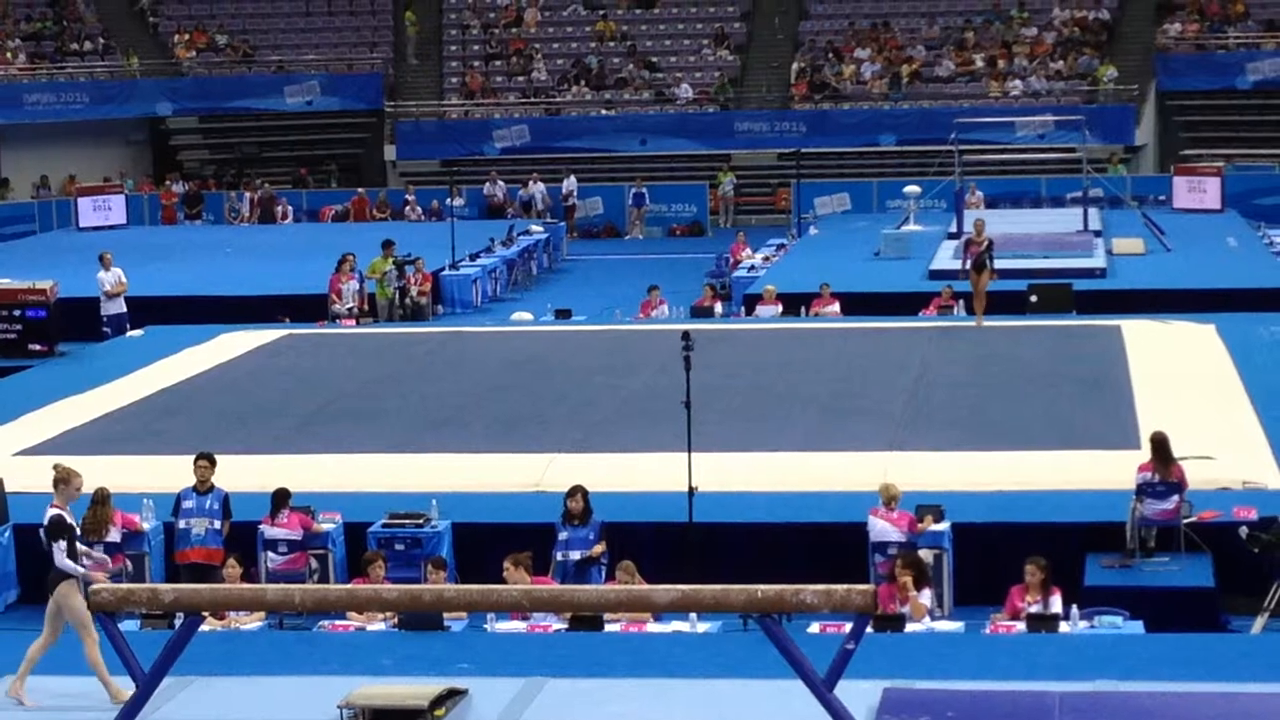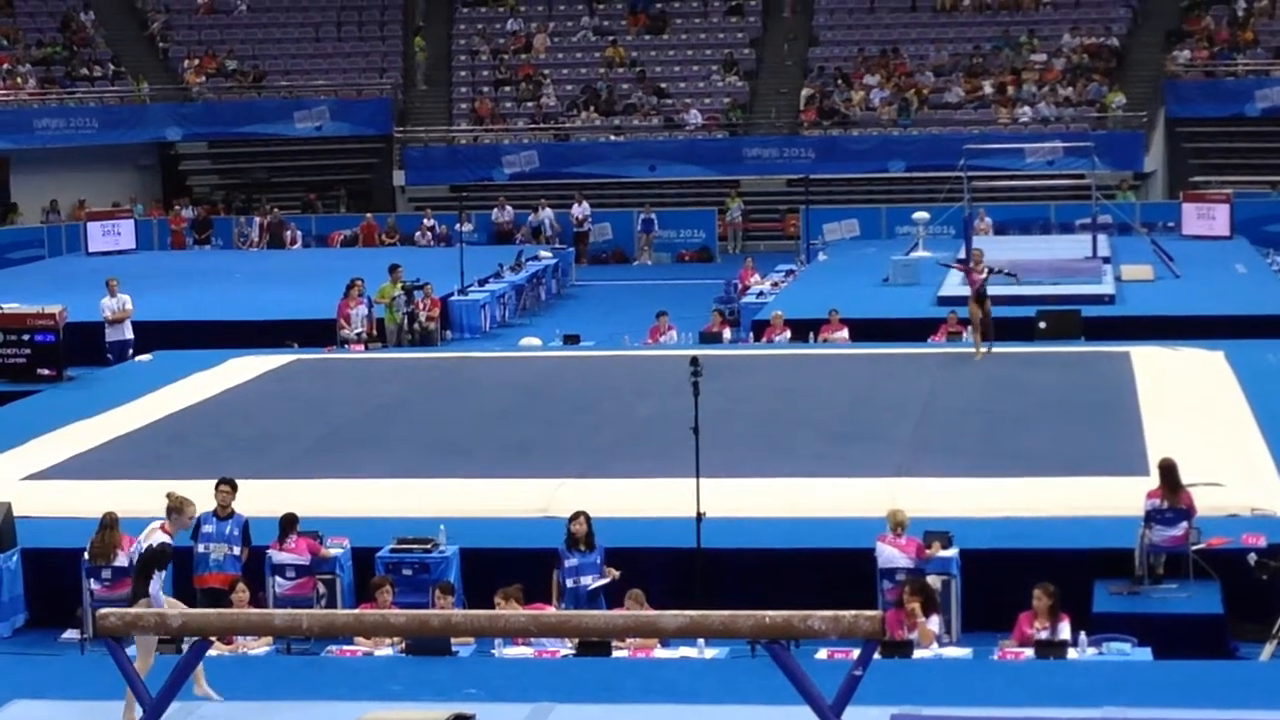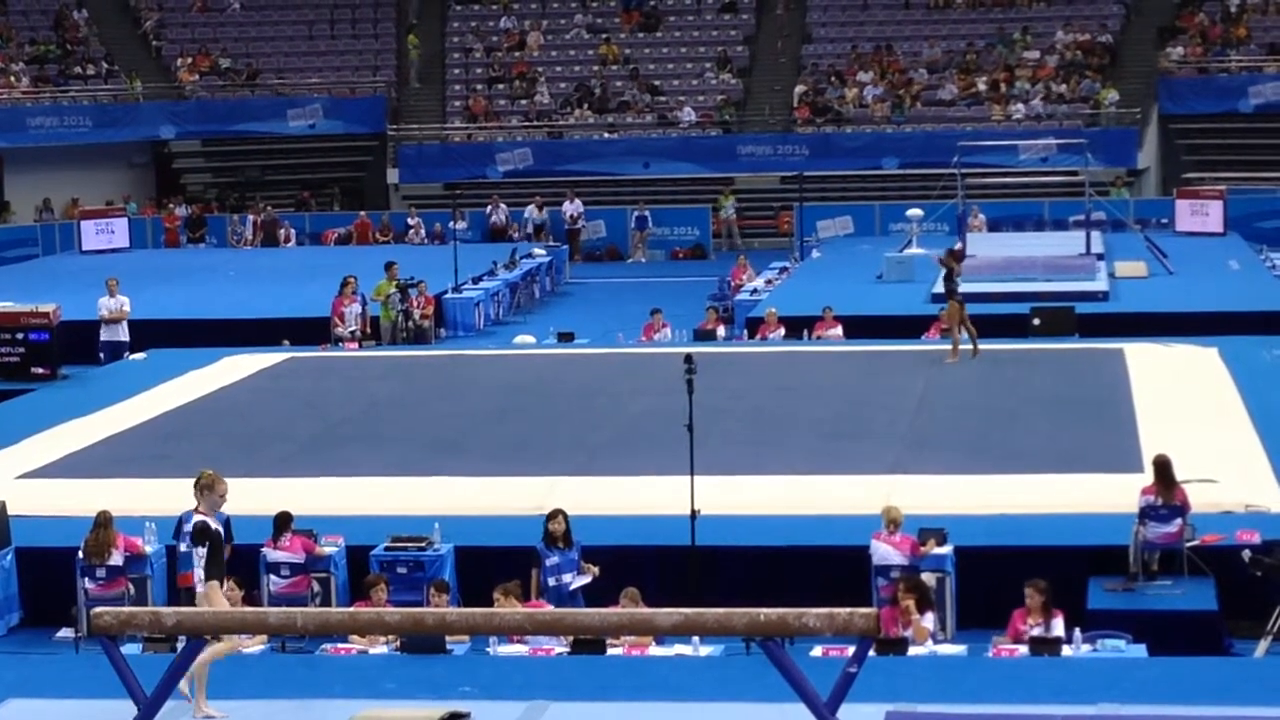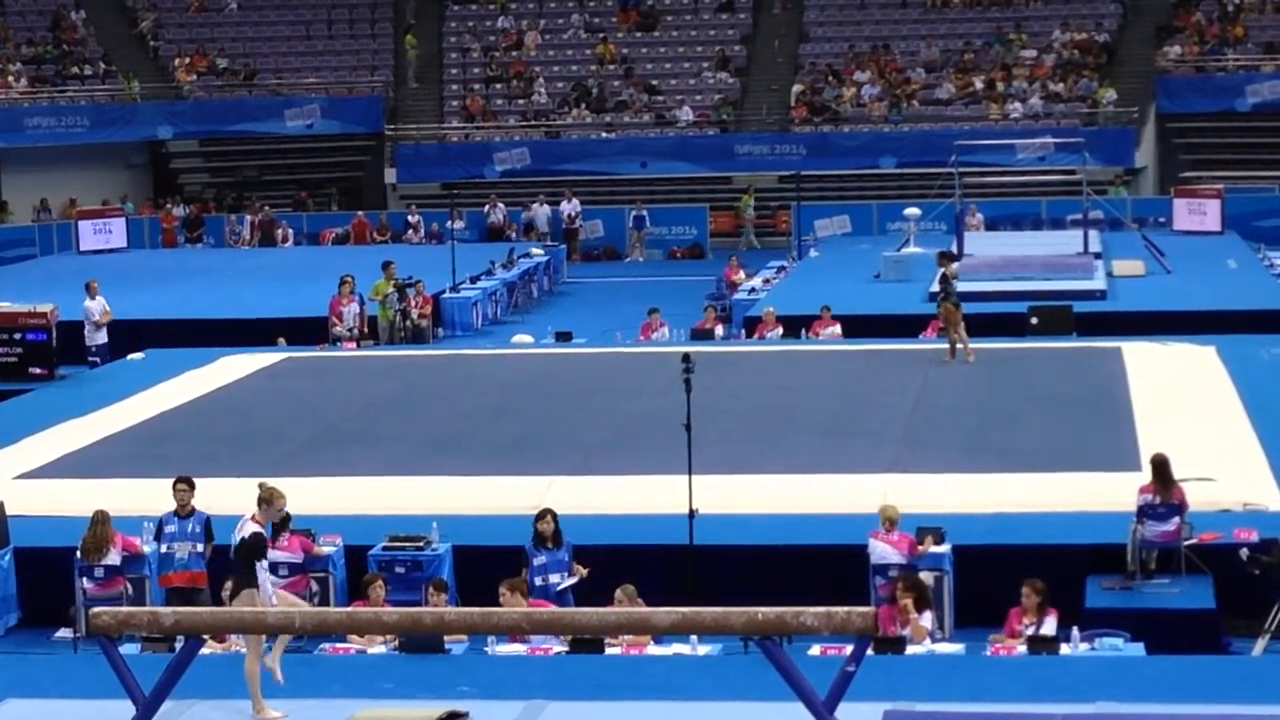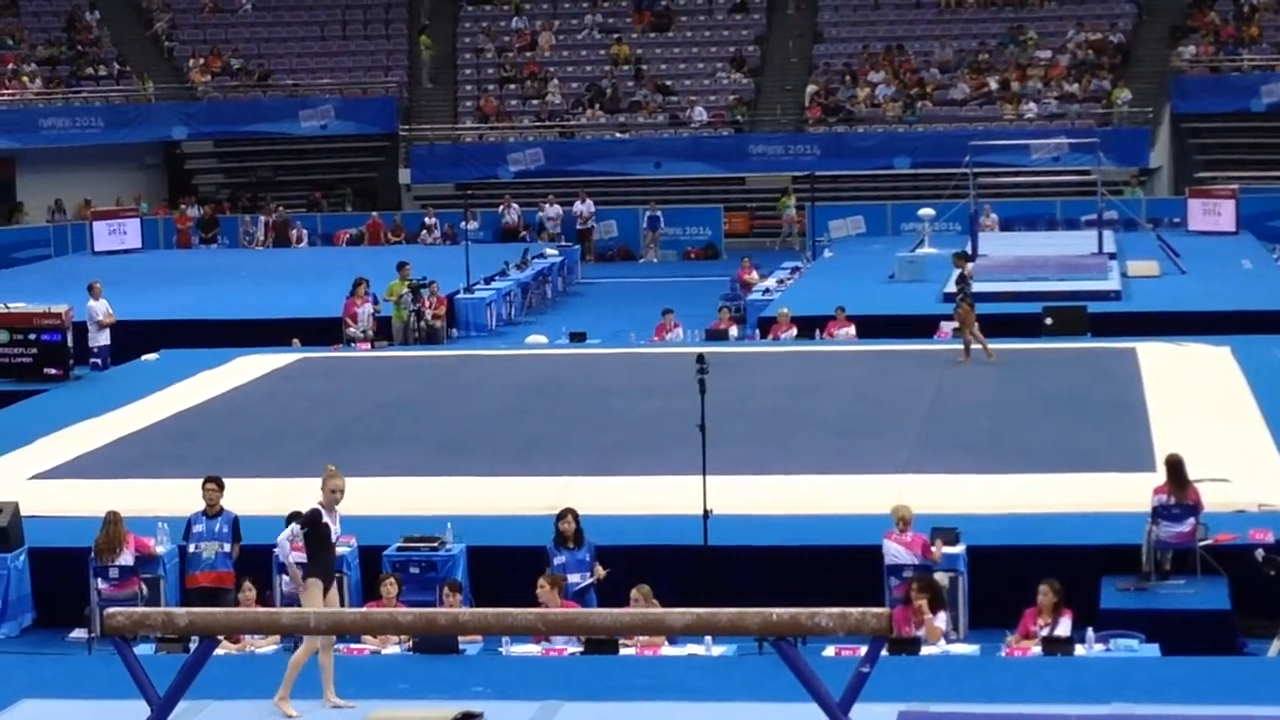
dt=1s
person 1, frame 1
left shoulder: (63, 511)
right shoulder: (57, 519)
right elbow: (60, 561)
left wrist: (90, 554)
right wrist: (88, 575)
left hip: (61, 582)
right hip: (64, 584)
left knee: (48, 637)
right knee: (90, 638)
left ankle: (16, 685)
right ankle: (114, 692)
person 1, frame 2
left shoulder: (156, 526)
right shoulder: (165, 547)
left elbow: (134, 551)
right elbow: (154, 589)
left hip: (149, 594)
right hip: (146, 601)
right knee: (145, 660)
left ankle: (200, 685)
person 1, frame 3
left shoulder: (211, 517)
right shoulder: (201, 525)
right elbow: (198, 566)
right wrist: (201, 601)
left hip: (214, 586)
right hip: (208, 588)
left knee: (208, 644)
right knee: (231, 643)
right ankle: (187, 676)
person 1, frame 4
left shoulder: (248, 520)
right shoulder: (257, 537)
left elbow: (241, 557)
right elbow: (263, 579)
right wrist: (274, 607)
left hip: (251, 588)
right hip: (245, 592)
left knee: (303, 610)
right knee: (255, 650)
left ankle: (273, 657)
person 1, frame 5
left shoulder: (336, 516)
right shoulder: (314, 514)
right elbow: (283, 539)
right wrist: (292, 569)
left hip: (329, 581)
right hip: (312, 581)
left knee: (329, 641)
right knee: (312, 643)
left ankle: (329, 695)
right ankle: (282, 696)
